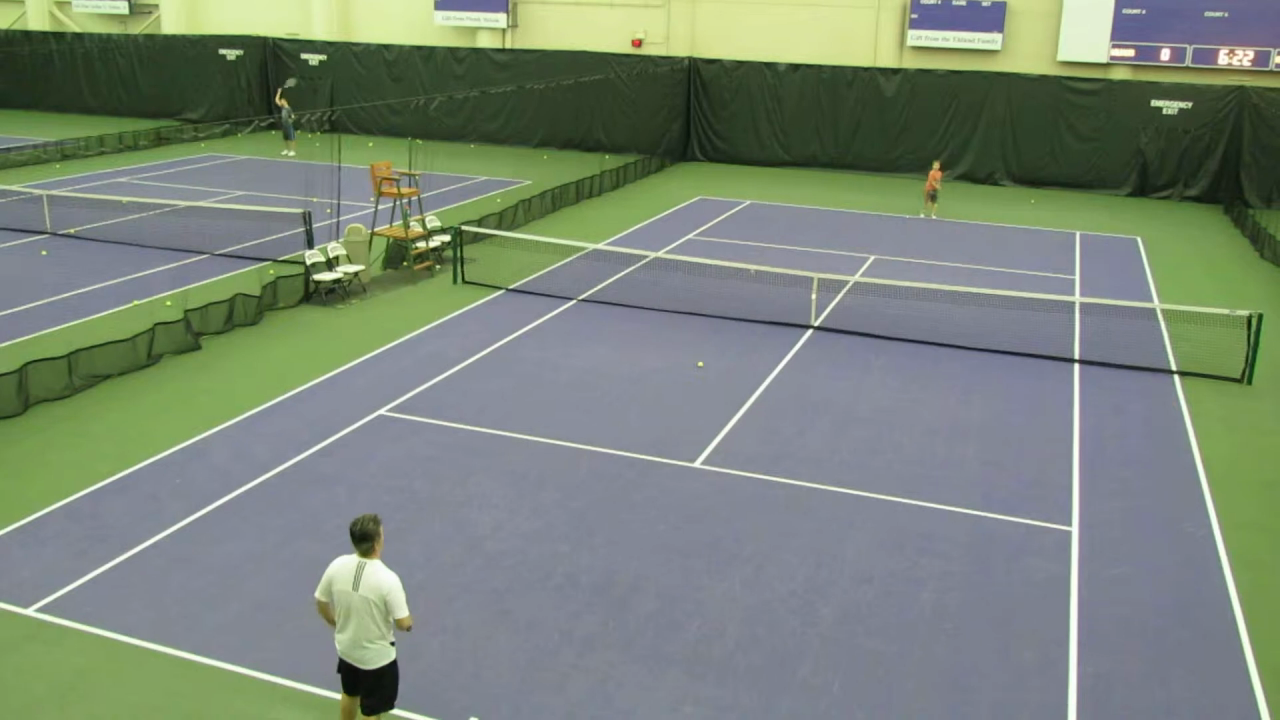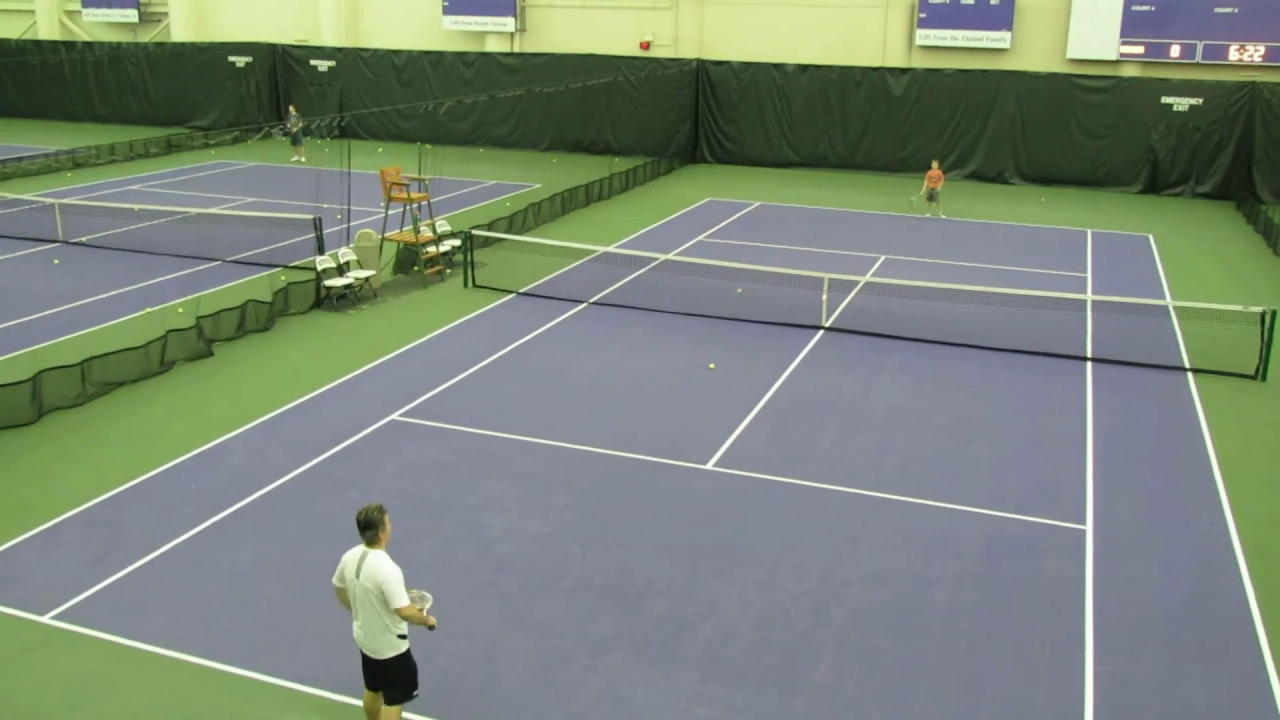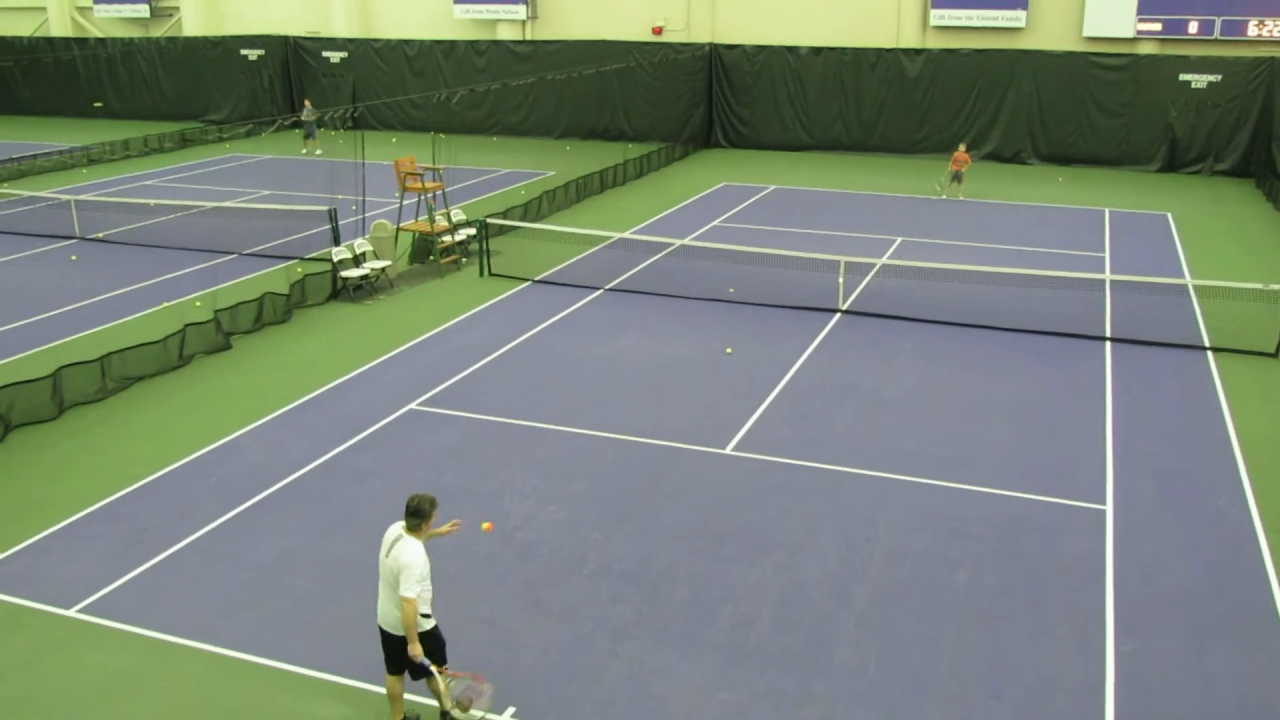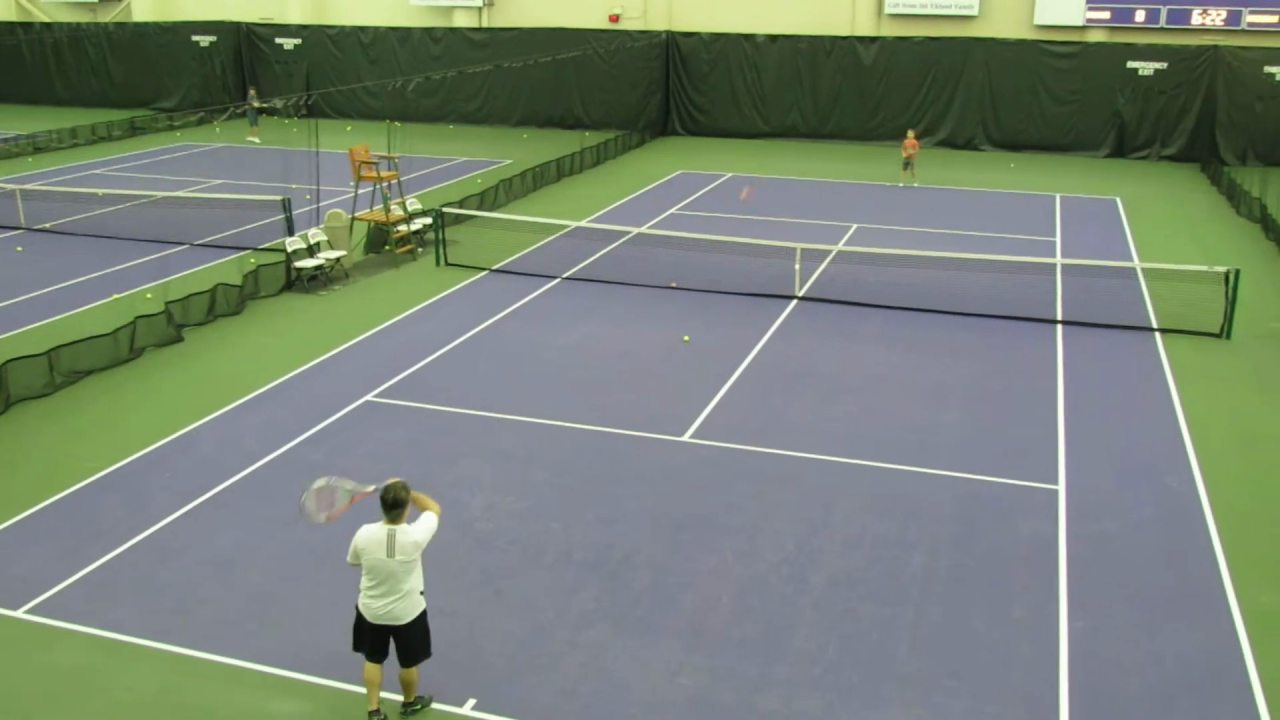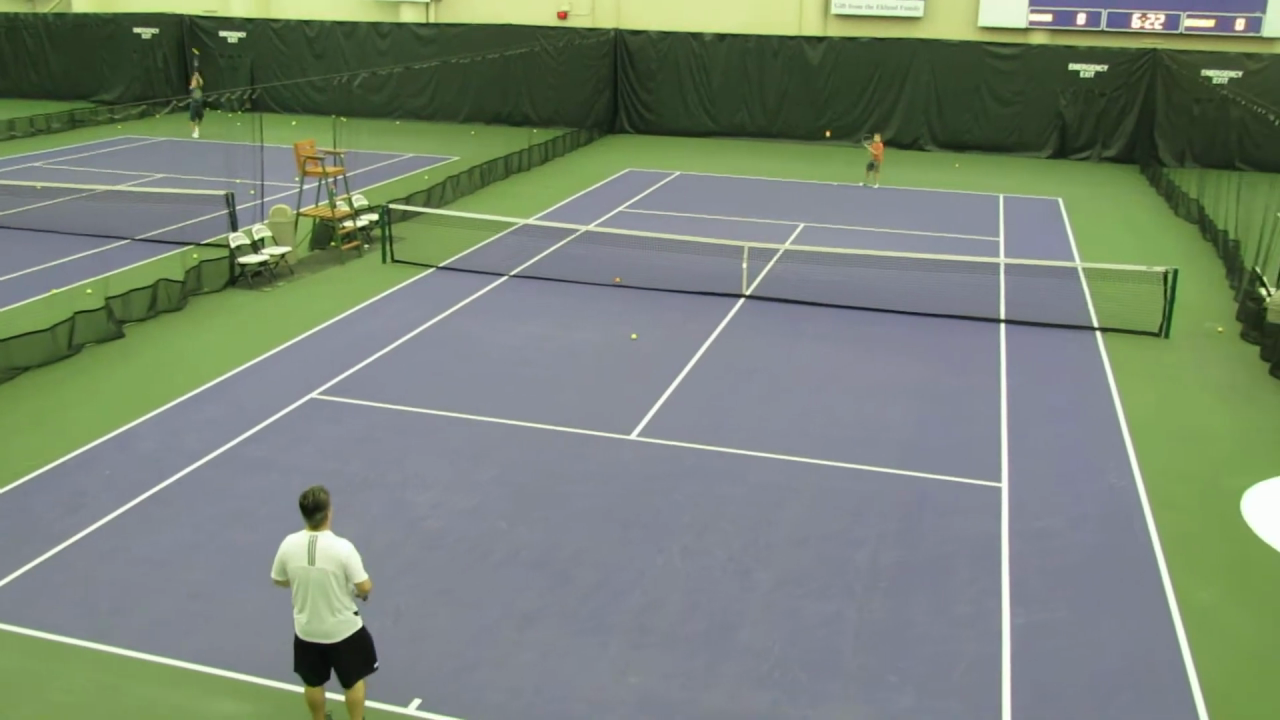
dt=0.7s
person 1, frame 1
left shoulder: (338, 566)
right shoulder: (387, 579)
left elbow: (321, 603)
right elbow: (403, 623)
right wrist: (409, 623)
left hip: (346, 648)
right hip: (377, 657)
left knee: (350, 693)
person 1, frame 2
left shoulder: (351, 557)
right shoulder: (387, 569)
left elbow: (340, 590)
right elbow: (405, 612)
right wrist: (427, 619)
left hip: (365, 639)
right hip: (390, 647)
left knee: (373, 689)
right knee: (396, 700)
person 1, frame 3
left shoulder: (395, 530)
right shoulder: (414, 558)
right elbow: (407, 603)
left wrist: (438, 532)
right wrist: (413, 642)
left hip: (386, 620)
right hip: (414, 625)
left knee: (394, 672)
right knee: (435, 670)
person 1, frame 4
left shoulder: (364, 534)
right shoulder: (416, 536)
left elbow: (354, 561)
right elbow: (434, 508)
right wrist: (407, 494)
left hip: (371, 611)
right hip: (408, 613)
left knee: (373, 660)
right knee: (409, 662)
person 1, frame 5
left shoulder: (289, 544)
right shoulder: (342, 548)
left elbow: (279, 580)
right elbow: (365, 588)
right wrist: (359, 593)
left hip: (307, 630)
right hip: (344, 629)
left knee: (313, 682)
right knee: (354, 680)
